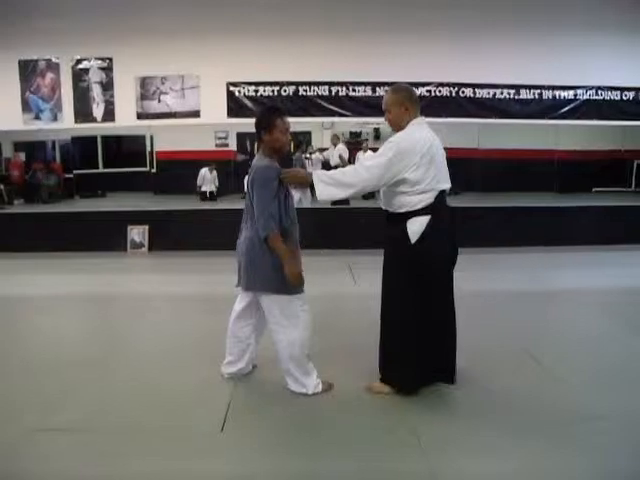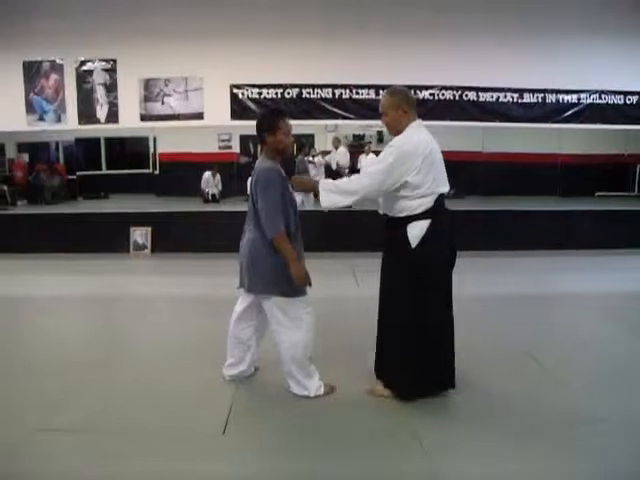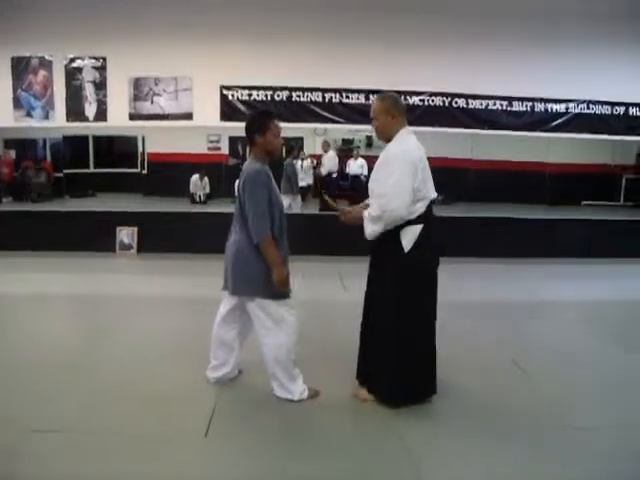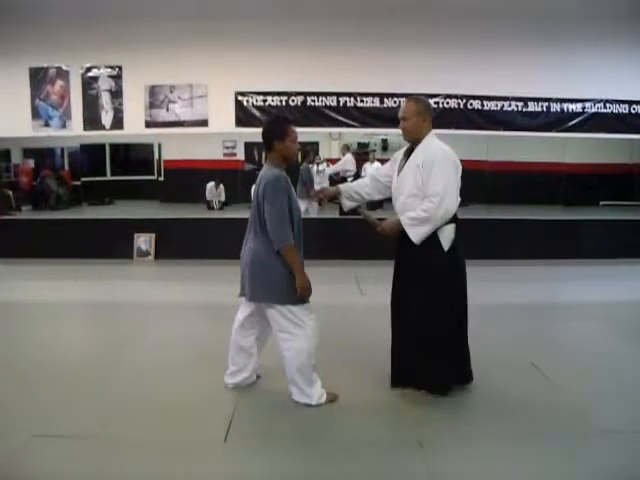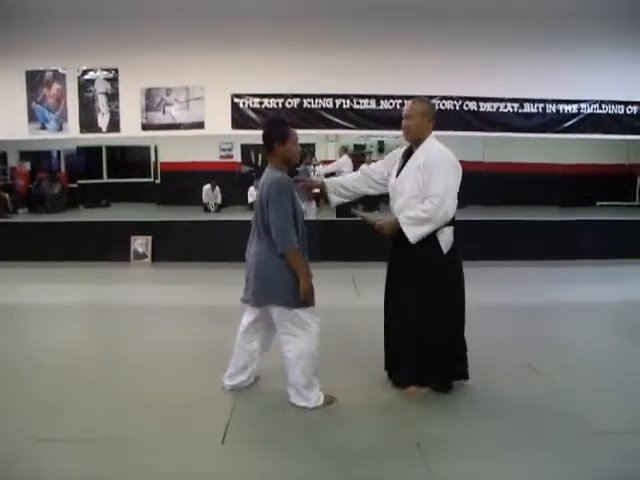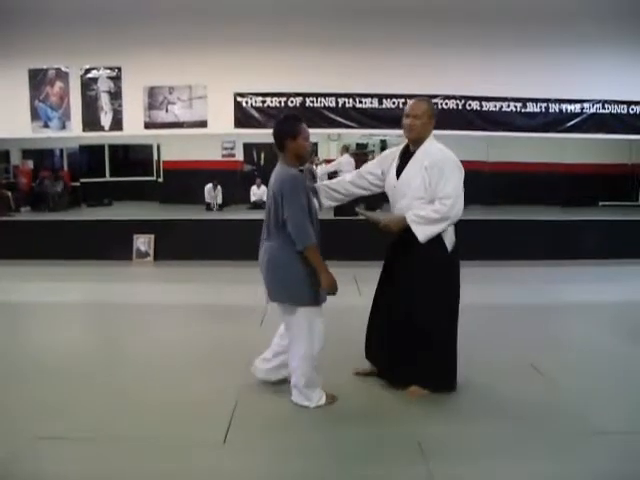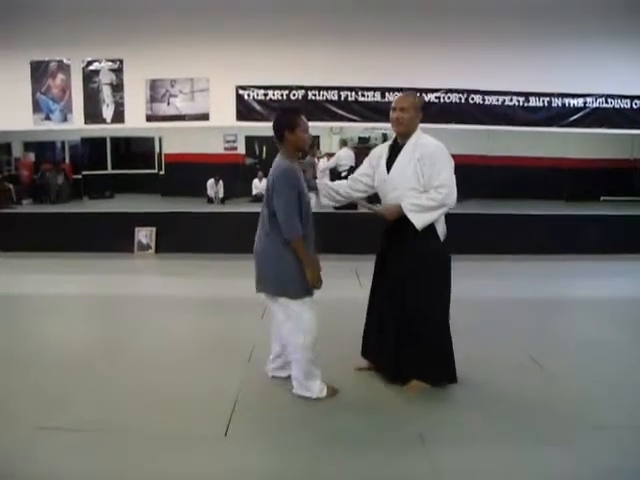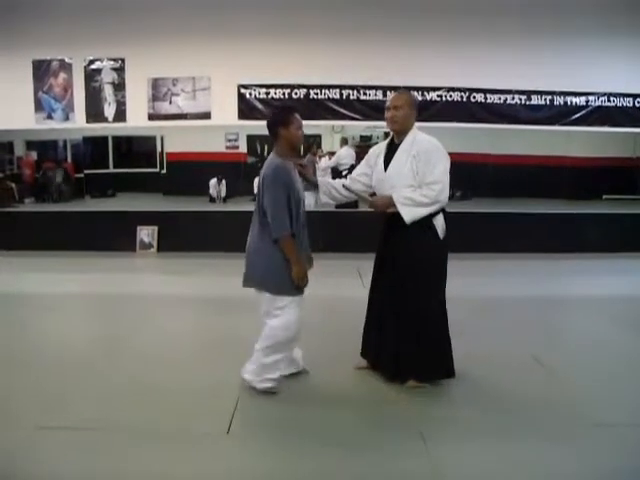
dt=0.3s
person 1, frame 1
left shoulder: (406, 143)
right shoulder: (425, 137)
left elbow: (365, 174)
left wrist: (310, 177)
left hip: (416, 232)
right hip: (432, 227)
left knee: (406, 305)
right knee: (430, 302)
left ankle: (401, 376)
right ankle: (434, 367)
person 1, frame 2
left shoulder: (405, 146)
right shoulder: (423, 139)
left elbow: (368, 184)
left wrist: (319, 187)
left hip: (417, 235)
right hip: (430, 230)
left knee: (407, 310)
right knee: (428, 307)
left ankle: (405, 380)
right ankle: (432, 374)
person 1, frame 3
left shoulder: (398, 152)
right shoulder: (407, 146)
left elbow: (394, 206)
left wrist: (361, 216)
right wrist: (366, 206)
left hip: (406, 241)
right hip: (413, 237)
left knee: (394, 314)
right knee: (408, 312)
left ankle: (390, 386)
right ankle: (412, 380)
person 1, frame 4
left shoulder: (439, 155)
right shoulder: (406, 155)
left elbow: (441, 206)
right elbow: (377, 182)
left wrist: (401, 223)
right wrist: (340, 190)
left hip: (435, 243)
right hip: (414, 240)
left knee: (434, 313)
right knee: (411, 309)
left ankle: (435, 377)
right ankle: (417, 371)
person 1, frame 5
left shoulder: (440, 158)
right shoulder: (400, 157)
left elbow: (441, 208)
right elbow: (367, 178)
left wrist: (398, 222)
right wrist: (325, 184)
left hip: (432, 245)
right hip: (409, 241)
left knee: (430, 314)
right knee: (402, 308)
left ankle: (432, 376)
right ankle: (408, 369)
person 1, frame 6
left shoulder: (443, 159)
right shoulder: (393, 156)
left elbow: (450, 207)
right elbow: (359, 181)
left wrist: (406, 220)
right wrist: (317, 188)
left hip: (432, 245)
right hip: (404, 241)
left knee: (430, 313)
right knee: (391, 302)
left ankle: (430, 376)
right ankle: (384, 362)
person 1, frame 7
left shoulder: (431, 150)
right shoulder: (381, 153)
left elbow: (445, 195)
right elbow: (355, 186)
left wrist: (402, 208)
right wrist: (317, 186)
left hip: (424, 236)
right hip: (395, 233)
left knee: (423, 306)
right knee: (386, 297)
left ankle: (429, 370)
right ankle: (382, 357)
person 1, frame 8
left shoulder: (428, 147)
right shoulder: (379, 152)
left elbow: (437, 192)
right elbow: (354, 184)
left wrist: (393, 200)
right wrist: (316, 181)
left hip: (423, 234)
right hip: (394, 230)
left knee: (421, 303)
right knee: (386, 296)
left ankle: (426, 368)
right ankle: (383, 357)
person 2, frame 1
left shoulder: (264, 166)
right shoulder: (267, 170)
right elbow: (266, 224)
left wrist: (288, 255)
right wrist: (288, 260)
left hip: (254, 254)
right hip: (267, 257)
left knee: (247, 311)
right knee: (293, 319)
left ankle: (235, 365)
right ankle: (304, 382)
person 2, frame 2
left shoulder: (266, 168)
right shoulder: (270, 172)
right elbow: (273, 225)
left wrist: (291, 258)
right wrist: (294, 261)
left hip: (256, 256)
right hip: (270, 259)
left knee: (248, 313)
right knee: (296, 321)
left ankle: (237, 367)
right ankle: (306, 384)
person 2, frame 3
left shoulder: (253, 169)
right shoulder: (258, 173)
right elbow: (259, 228)
left wrist: (274, 262)
right wrist: (277, 266)
left hip: (241, 258)
right hip: (255, 262)
left knee: (232, 316)
right knee: (280, 324)
left ankle: (220, 369)
right ankle: (290, 388)
person 2, frame 4
left shoulder: (268, 175)
right shoulder: (277, 179)
right elbow: (281, 235)
left wrist: (294, 269)
right wrist: (299, 272)
left hip: (257, 263)
right hip: (272, 268)
left knee: (250, 322)
right knee: (300, 328)
left ankle: (238, 375)
right ankle: (309, 392)
person 2, frame 5
left shoulder: (270, 178)
right shoulder: (280, 182)
right elbow: (285, 238)
left wrist: (300, 270)
right wrist: (303, 276)
left hip: (262, 267)
right hip: (278, 271)
left knee: (255, 325)
right knee: (303, 331)
left ankle: (237, 377)
right ankle: (306, 395)
person 2, frame 6
left shoulder: (282, 174)
right shoulder: (292, 179)
right elbow: (302, 233)
left wrist: (316, 269)
right wrist: (324, 271)
left hip: (280, 261)
right hip: (291, 265)
left knee: (294, 324)
right knee: (307, 330)
left ankle: (270, 367)
right ankle: (307, 394)
person 2, frame 7
left shoulder: (287, 167)
right shoulder: (286, 171)
right elbow: (289, 227)
left wrist: (309, 259)
right wrist: (309, 264)
left hip: (280, 256)
right hip: (282, 258)
left knee: (287, 317)
right knee: (301, 321)
left ankle: (280, 366)
right ankle: (308, 385)
person 2, frame 8
left shoulder: (288, 165)
right shoulder: (277, 169)
right elbow: (278, 225)
left wrist: (302, 255)
right wrist: (295, 263)
left hip: (284, 256)
right hip: (274, 258)
left knee: (288, 313)
right knee: (286, 318)
left ankle: (287, 363)
right ankle: (258, 373)
